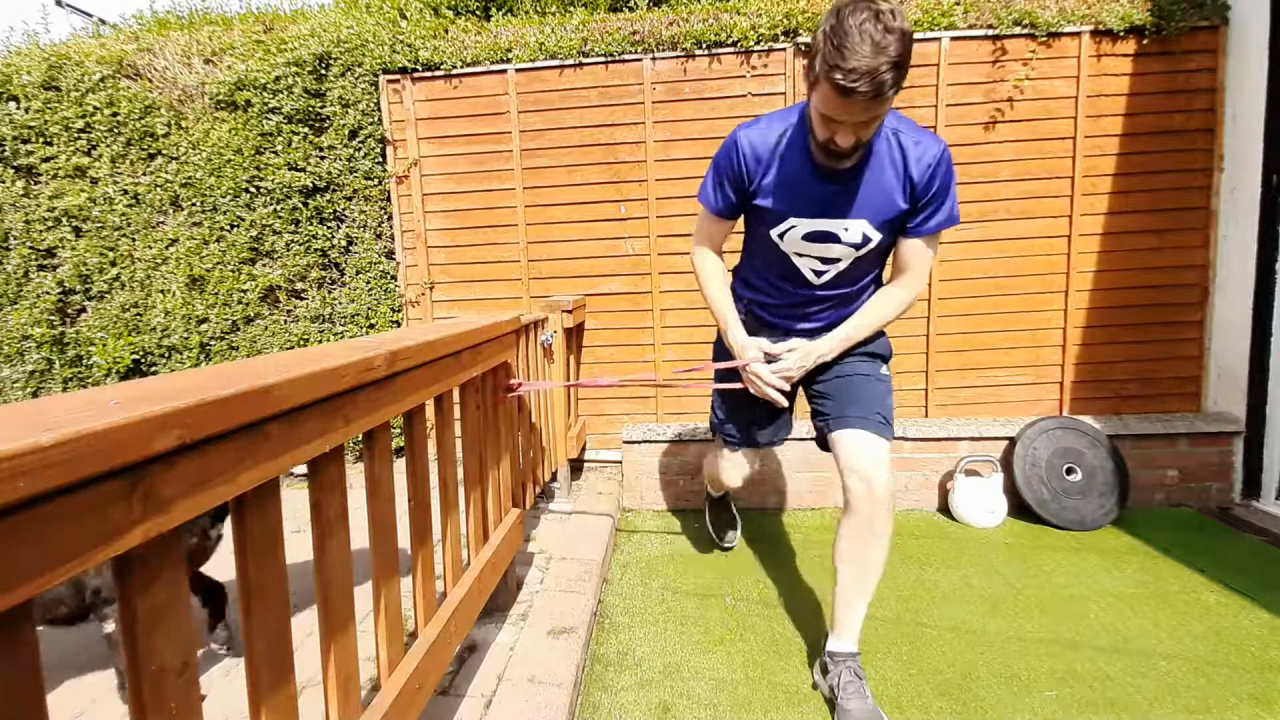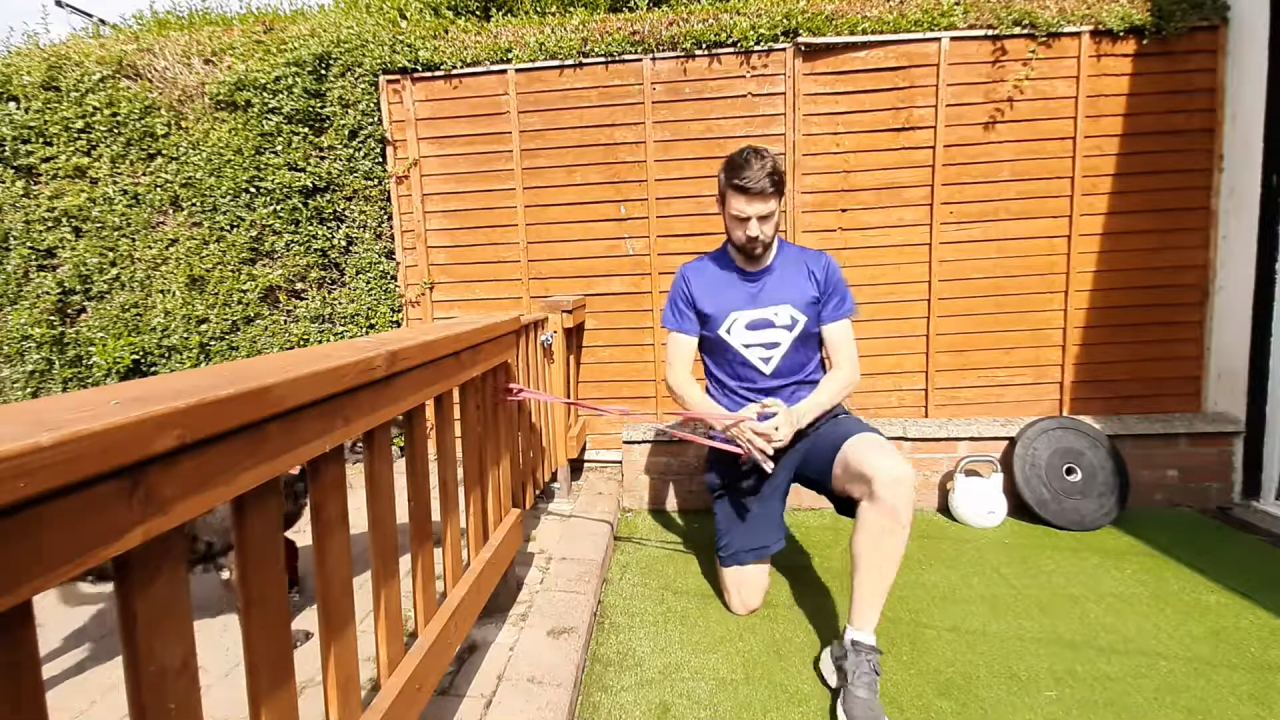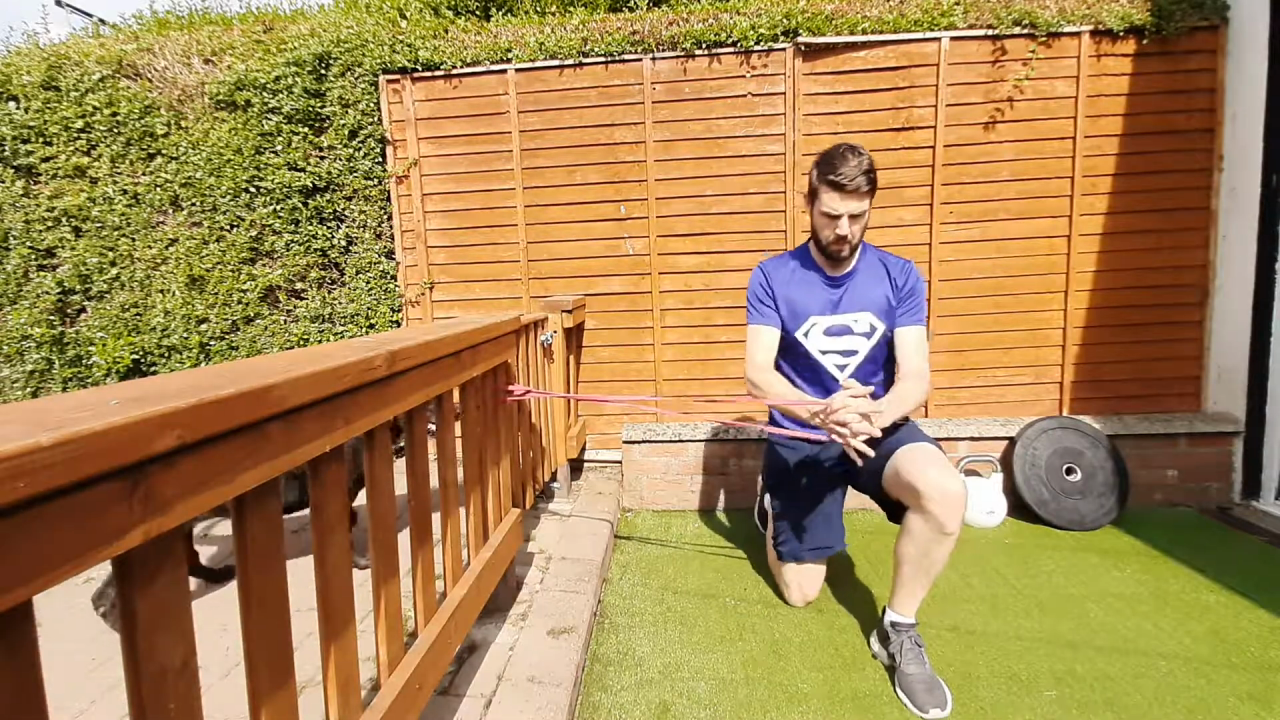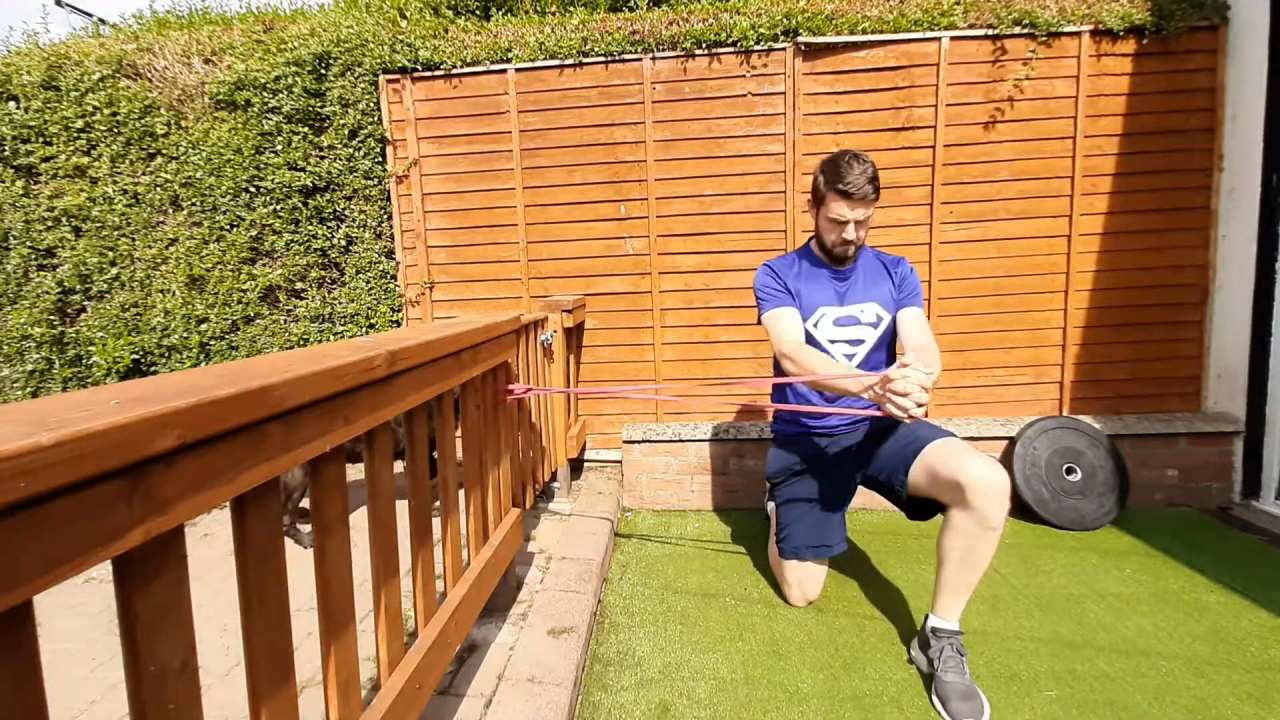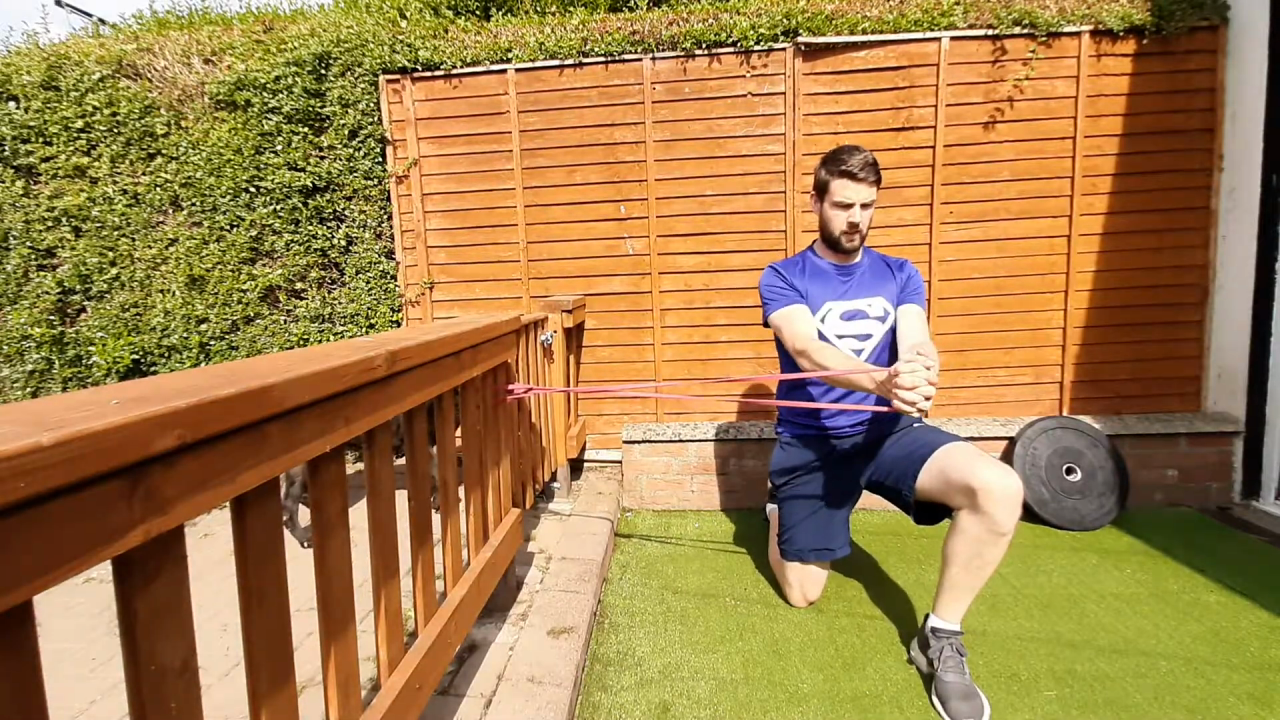
dt=1s
person 1, frame 1
left shoulder: (924, 160)
right shoulder: (752, 146)
left elbow: (909, 279)
right elbow: (705, 249)
left wrist: (821, 350)
right wrist: (740, 345)
left hip: (849, 337)
right hip: (755, 333)
left knee: (870, 484)
right knee: (730, 471)
left ankle: (841, 659)
right ankle: (720, 496)
person 1, frame 2
left shoulder: (819, 269)
right shoulder: (694, 279)
left elbow: (846, 369)
right elbow: (677, 374)
left wrist: (794, 418)
right wrist: (730, 423)
left hip: (814, 420)
right hip: (740, 436)
left knee: (894, 478)
right knee: (744, 600)
left ankle: (856, 649)
right ankle: (737, 526)
person 1, frame 3
left shoulder: (900, 277)
right shoulder: (773, 276)
left elbow: (915, 377)
right elbow: (758, 373)
left wrist: (874, 416)
right wrist: (821, 413)
left hip: (877, 424)
right hip: (798, 437)
left knee: (945, 491)
right knee: (800, 593)
left ankle: (898, 630)
right ankle: (773, 506)
person 1, frame 4
left shoulder: (896, 272)
right shoulder: (778, 276)
left elbow: (924, 350)
right elbow: (792, 355)
left wrist: (914, 380)
right wrist: (872, 386)
left hip: (882, 428)
right hip: (806, 436)
left knee: (986, 483)
right knee: (800, 592)
left ankle: (940, 636)
right ankle: (779, 508)
person 1, frame 5
left shoulder: (899, 274)
right shoulder: (783, 278)
left elbow: (917, 343)
right elbow: (807, 350)
left wrist: (920, 373)
right wrist: (883, 381)
left hip: (888, 431)
right hip: (811, 442)
left knee: (1000, 489)
right knee: (802, 593)
left ankle: (940, 636)
right ankle: (780, 512)
